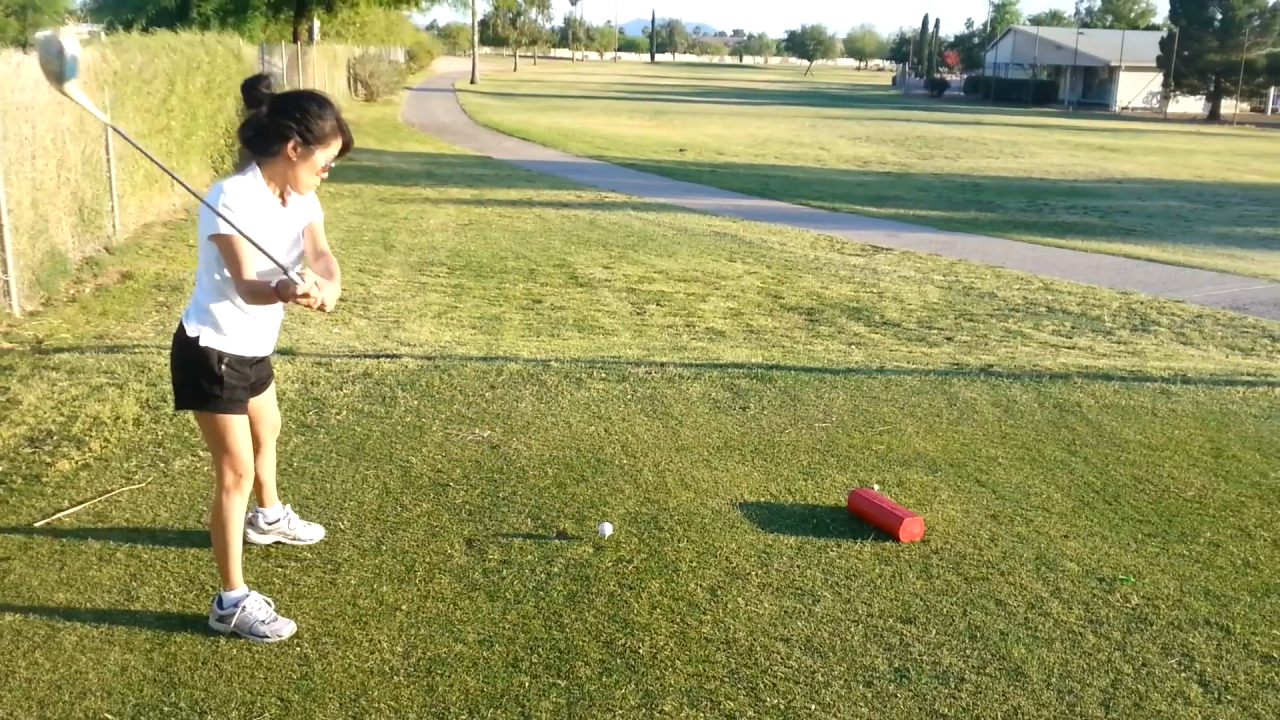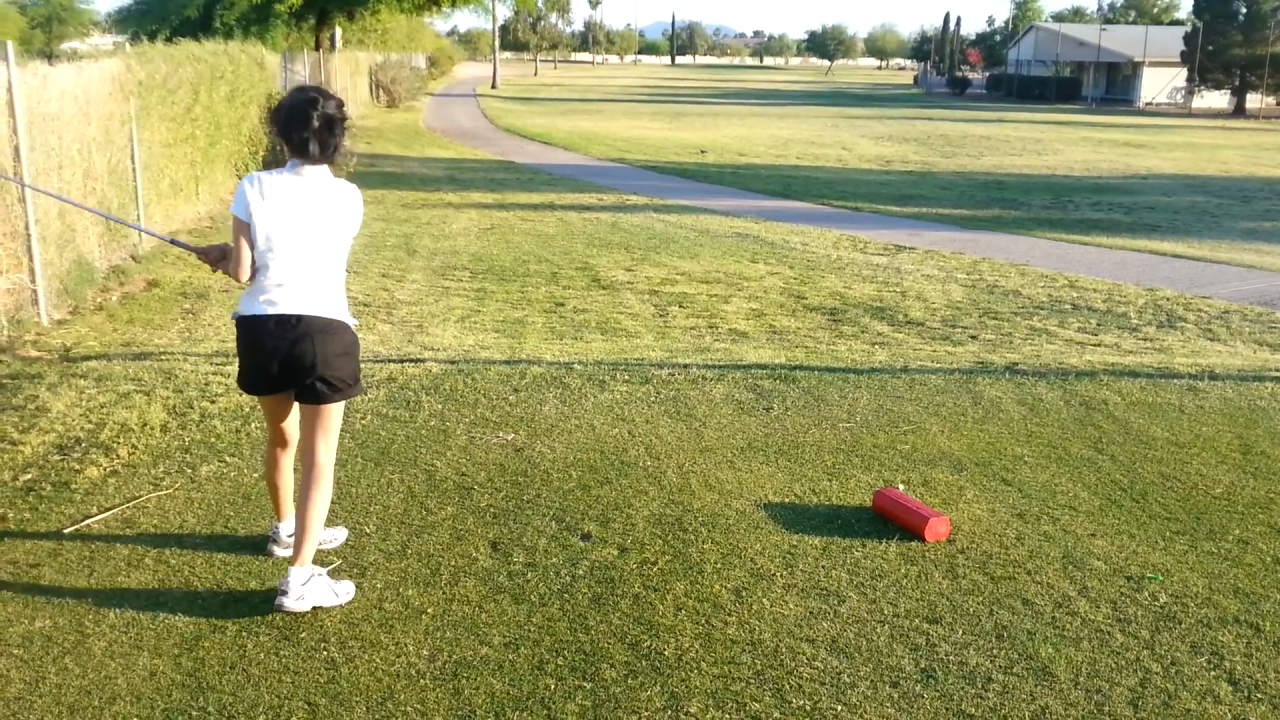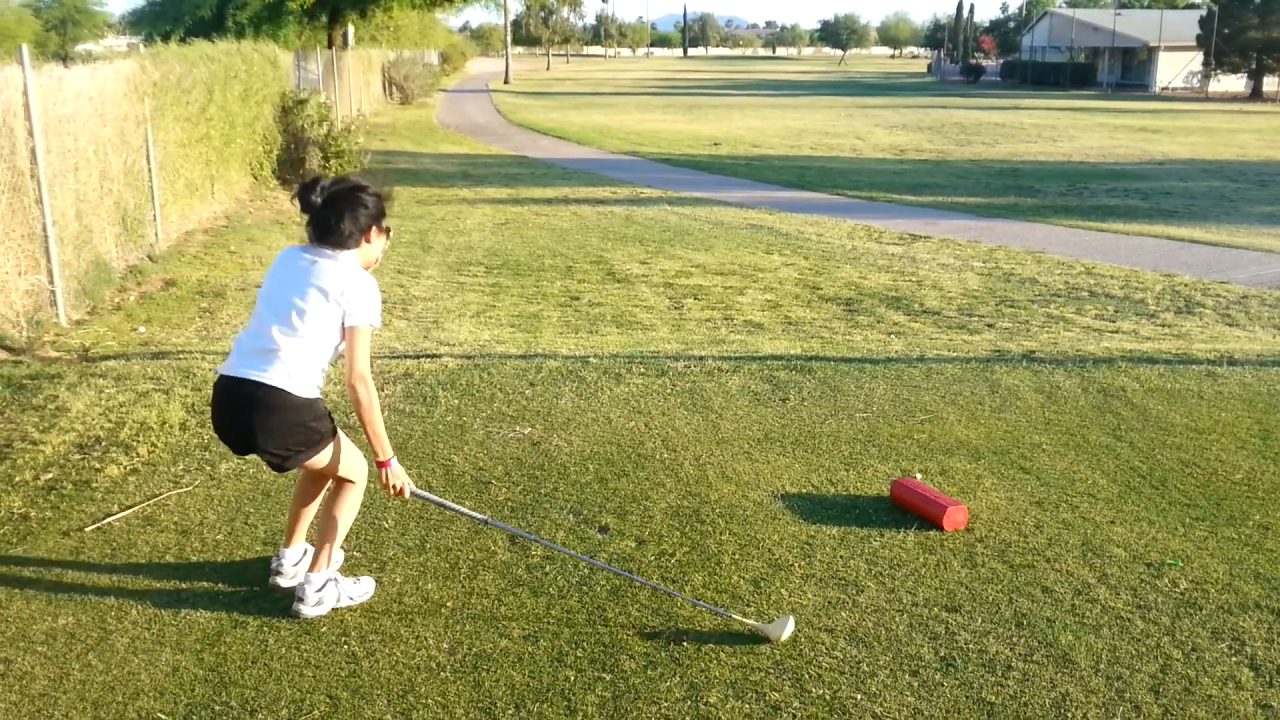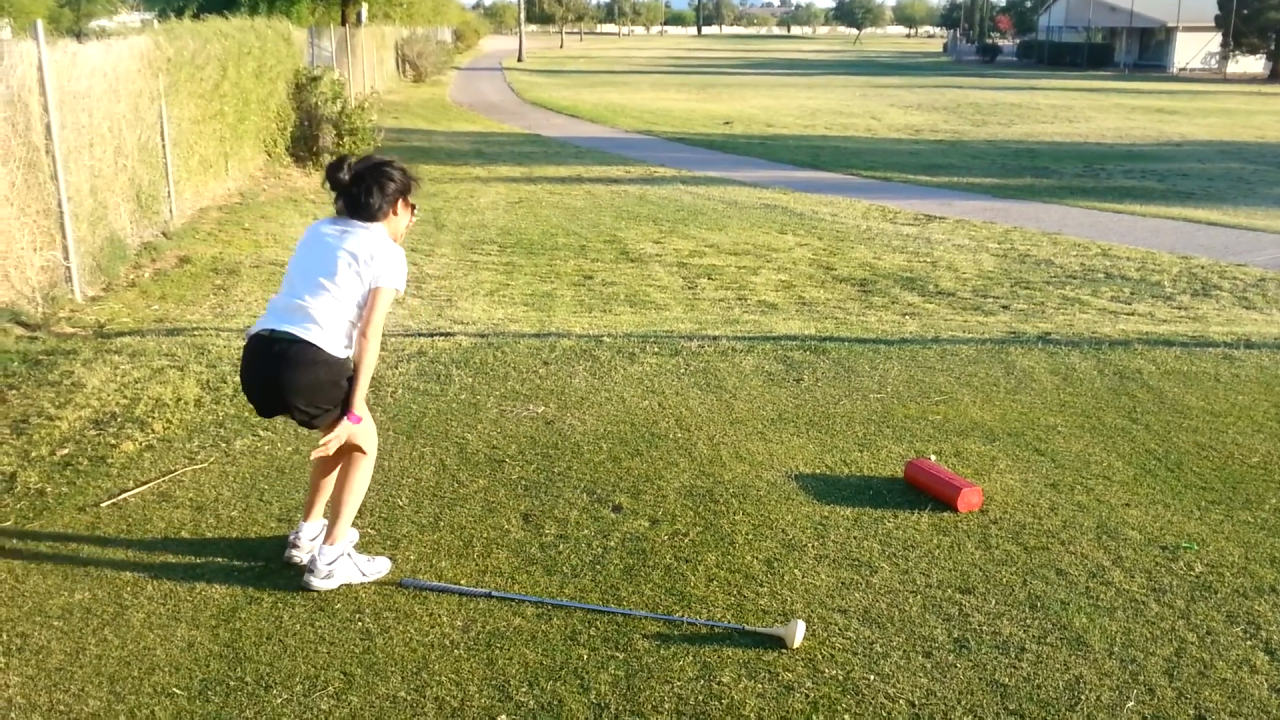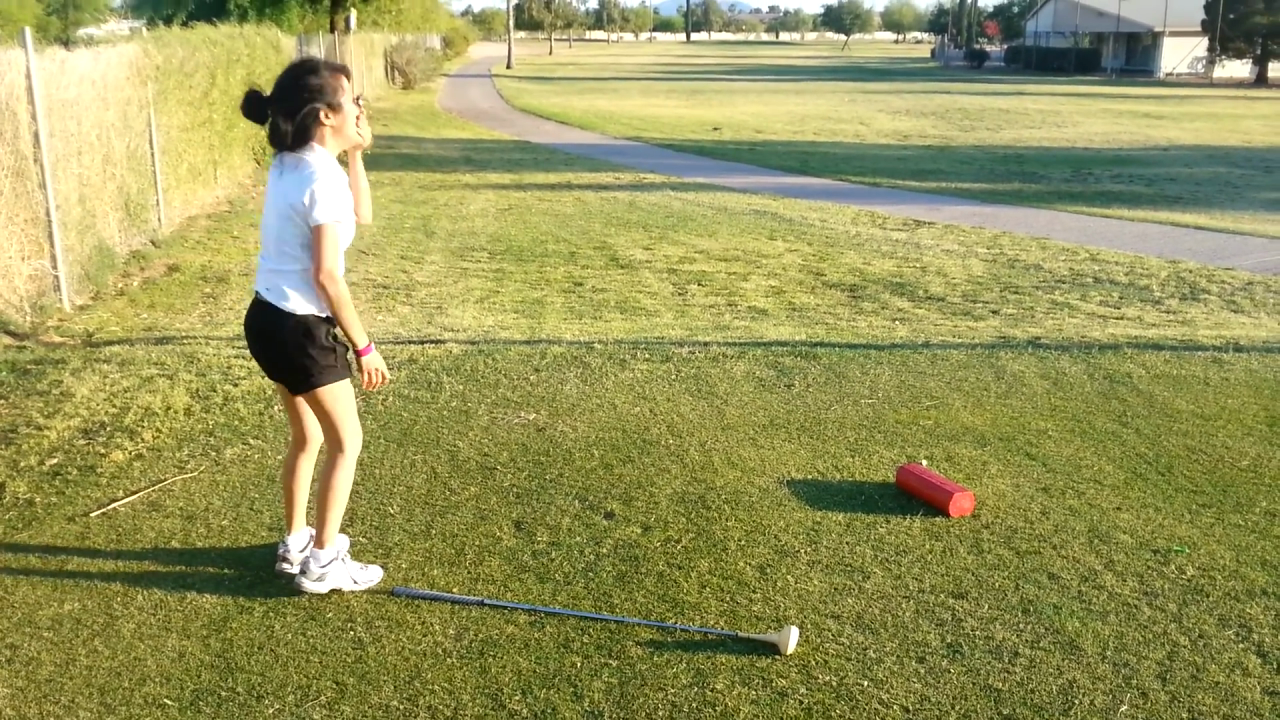
dt=1s
person 1, frame 1
left shoulder: (300, 198)
right shoulder: (231, 198)
left elbow: (322, 257)
right elbow: (247, 287)
left wrist: (324, 286)
right wrist: (287, 290)
left hip: (253, 349)
right hip: (212, 351)
left knee: (267, 432)
right knee: (236, 471)
left ankle: (268, 516)
right ankle: (232, 600)
person 1, frame 2
left shoulder: (254, 188)
right shoulder: (350, 198)
left elbow: (243, 272)
left wrist: (223, 257)
left hip: (261, 329)
right hip: (325, 331)
left knee: (281, 437)
right knee: (319, 457)
left ankle: (287, 529)
right ankle: (300, 578)
person 1, frame 3
left shoulder: (288, 260)
right shoulder: (358, 283)
right elbow: (358, 381)
right wrist: (387, 461)
left hip: (229, 397)
right hip: (279, 405)
left knee: (325, 455)
right knee: (352, 472)
left ankle: (290, 557)
right ankle: (317, 585)
person 1, frame 4
left shoulder: (318, 232)
right shoulder: (387, 253)
right elbow: (368, 335)
right wrist: (354, 411)
left hip: (258, 357)
right hip: (308, 364)
left knee: (341, 437)
right knee: (363, 443)
left ankle: (307, 534)
right ankle: (329, 559)
person 1, frame 5
left shoulder: (286, 166)
right shoulder: (325, 179)
left elbow: (360, 213)
right elbow: (326, 275)
left wrist: (354, 152)
right wrist: (364, 346)
left hip: (266, 318)
right hip: (300, 326)
left knee: (307, 435)
right knee: (347, 441)
left ankle: (296, 543)
right ankle: (323, 561)
